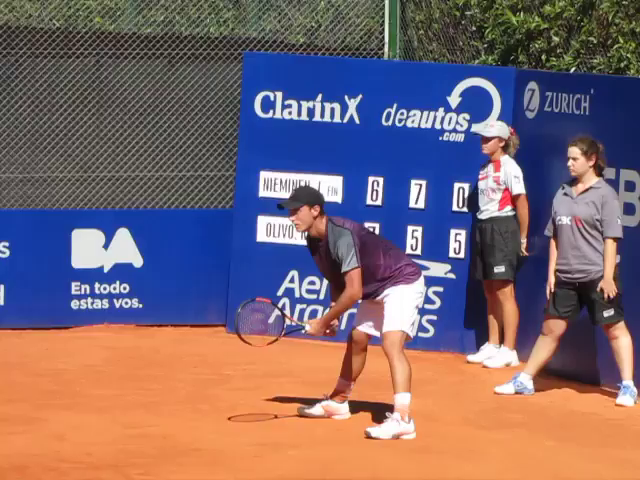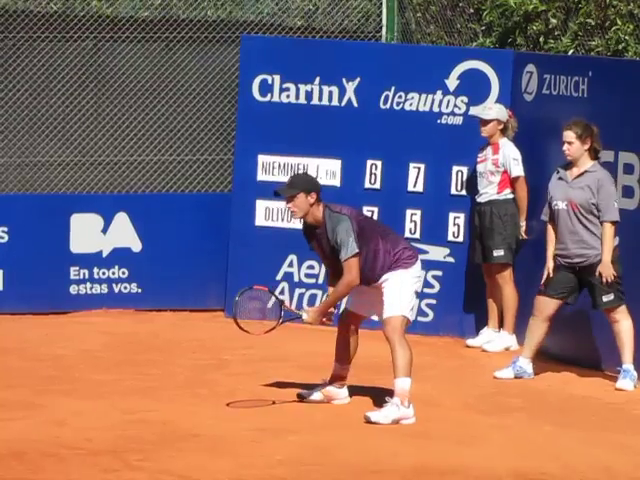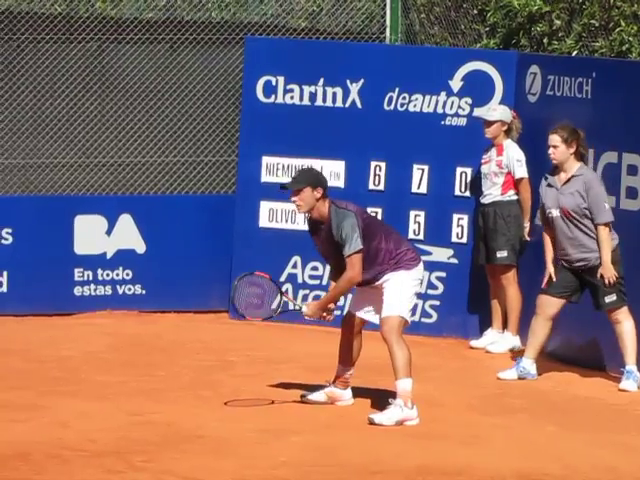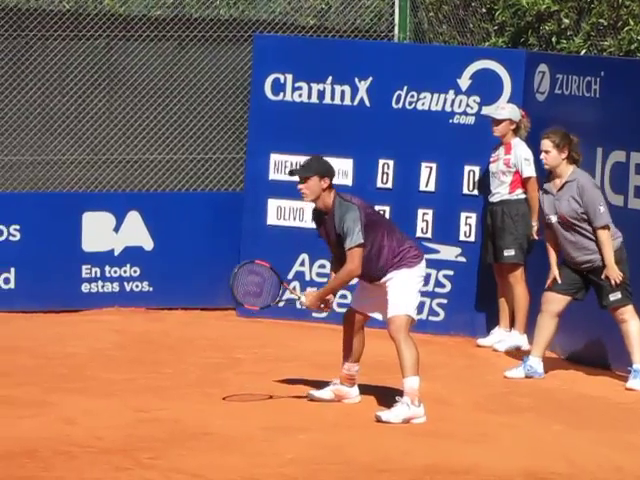
dt=0.3s
person 1, frame 1
left shoulder: (605, 194)
right shoulder: (562, 194)
left elbow: (611, 238)
left wrist: (608, 277)
right wrist: (551, 272)
left hip: (597, 276)
right hip: (565, 276)
left knee: (615, 328)
right knee: (551, 329)
left ankle: (628, 387)
right ankle: (524, 380)
person 1, frame 2
left shoulder: (600, 178)
right shoulder: (557, 178)
left elbow: (608, 222)
left wrist: (606, 260)
right wrist: (549, 257)
left hip: (596, 260)
right hip: (564, 260)
left knee: (616, 312)
right knee: (541, 308)
right ankle: (523, 364)
person 1, frame 3
left shoulder: (588, 180)
right shoulder: (547, 183)
left elbow: (603, 223)
right elbow: (547, 226)
left wrist: (606, 262)
right wrist: (549, 262)
left hip: (599, 259)
right hip: (566, 261)
left knee: (618, 313)
right knee: (544, 307)
right ankle: (527, 365)
person 1, frame 4
left shoulder: (583, 183)
right shoulder: (545, 189)
left elbow: (602, 226)
right elbow: (550, 230)
left wrist: (610, 264)
right wrist: (553, 265)
left hip: (605, 258)
right hip: (572, 261)
right knee: (549, 304)
right ankle: (534, 363)
person 2, frame 1
left shoulder: (342, 235)
right shoulder: (314, 241)
left elbow: (353, 291)
right elbow: (337, 281)
left wrist: (323, 321)
right wrist: (332, 317)
left hip: (403, 283)
right hip: (376, 289)
left knee: (391, 344)
right knee: (356, 340)
left ankle: (402, 419)
right ankle: (338, 402)
person 2, frame 2
left shoulder: (340, 222)
right shoulder: (311, 229)
left elbow: (351, 278)
right elbow: (334, 266)
left wrist: (321, 309)
right wrist: (328, 304)
left hip: (401, 268)
right hip: (372, 273)
left knee: (393, 329)
right knee: (347, 322)
left ankle: (402, 404)
right ankle: (337, 386)
person 2, frame 3
left shoulder: (346, 218)
right shoulder: (315, 224)
left elbow: (353, 274)
right elbow: (337, 264)
left wrist: (320, 304)
right wrist: (331, 300)
left hip: (401, 268)
right hip: (373, 274)
left knee: (390, 329)
right knee: (350, 324)
left ankle: (405, 405)
right ankle: (340, 388)
person 2, frame 4
left shoulder: (349, 211)
right shoulder: (320, 214)
left elbow: (353, 267)
right elbow: (339, 255)
left wrist: (319, 295)
right wrist: (331, 291)
left hip: (404, 267)
right hip: (376, 271)
left knee: (398, 327)
right knee: (352, 321)
left ankle: (412, 403)
right ankle: (347, 385)
person 3, frame 1
left shoulder: (509, 167)
right shoulder: (485, 168)
left elbow: (522, 204)
right elbow: (484, 201)
left wrist: (522, 239)
right wrist: (483, 229)
left hip: (503, 229)
right hip: (484, 228)
left knee: (504, 292)
right knee: (490, 292)
left ankle: (509, 351)
right ankle: (492, 345)
person 3, frame 2
left shoulder: (507, 149)
right shoulder: (484, 151)
left elbow: (520, 187)
right elbow: (483, 184)
left wrist: (521, 221)
right wrist: (481, 211)
left hip: (502, 212)
right hip: (482, 211)
left knee: (503, 276)
right knee: (489, 275)
left ankle: (508, 335)
right ankle: (492, 329)
person 3, frame 3
left shoulder: (511, 151)
right shoulder: (488, 152)
left elbow: (524, 188)
right elbow: (487, 185)
left wrist: (525, 223)
right wrist: (485, 212)
left hip: (506, 213)
right hip: (486, 213)
left knee: (507, 277)
right knee: (493, 276)
left ankle: (512, 336)
right ankle: (495, 330)
person 3, frame 4
left shoulder: (520, 150)
right shoulder: (497, 151)
left elbow: (532, 187)
right elbow: (496, 183)
left wrist: (534, 222)
right wrist: (493, 211)
left hip: (514, 212)
right hip: (495, 211)
left knee: (515, 276)
right knee: (500, 275)
left ankle: (519, 335)
right ankle: (503, 329)
